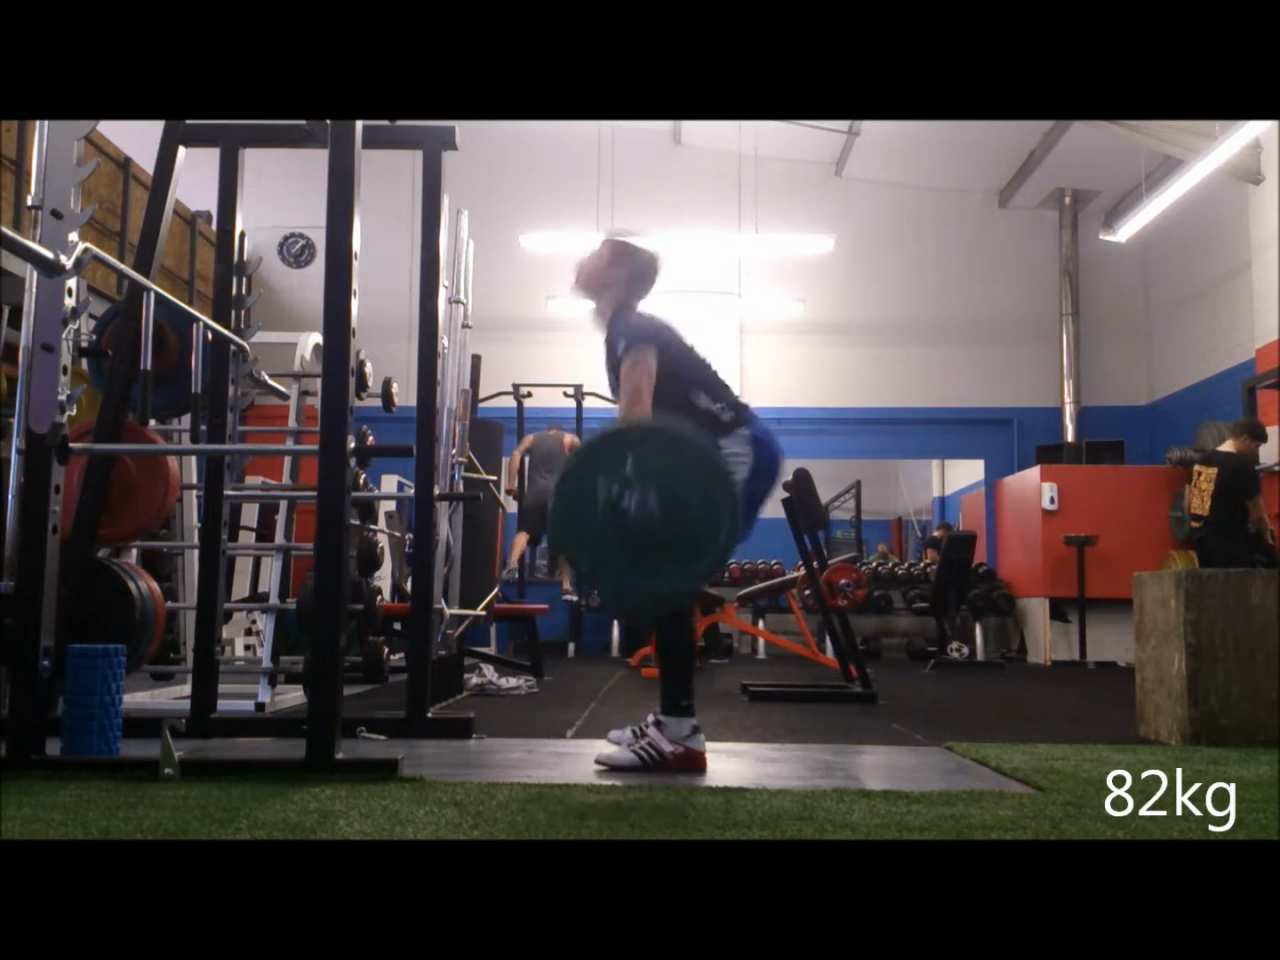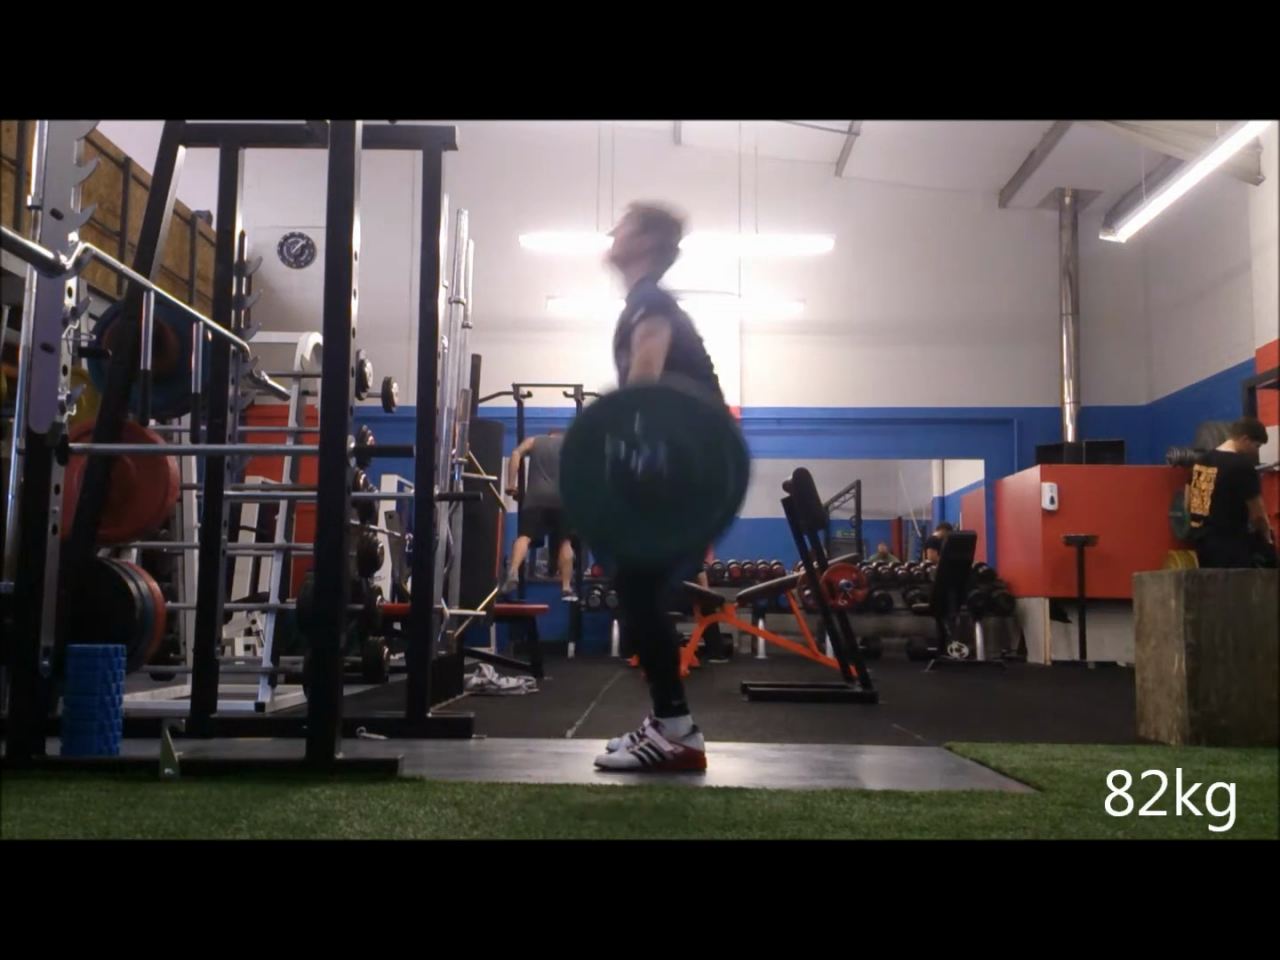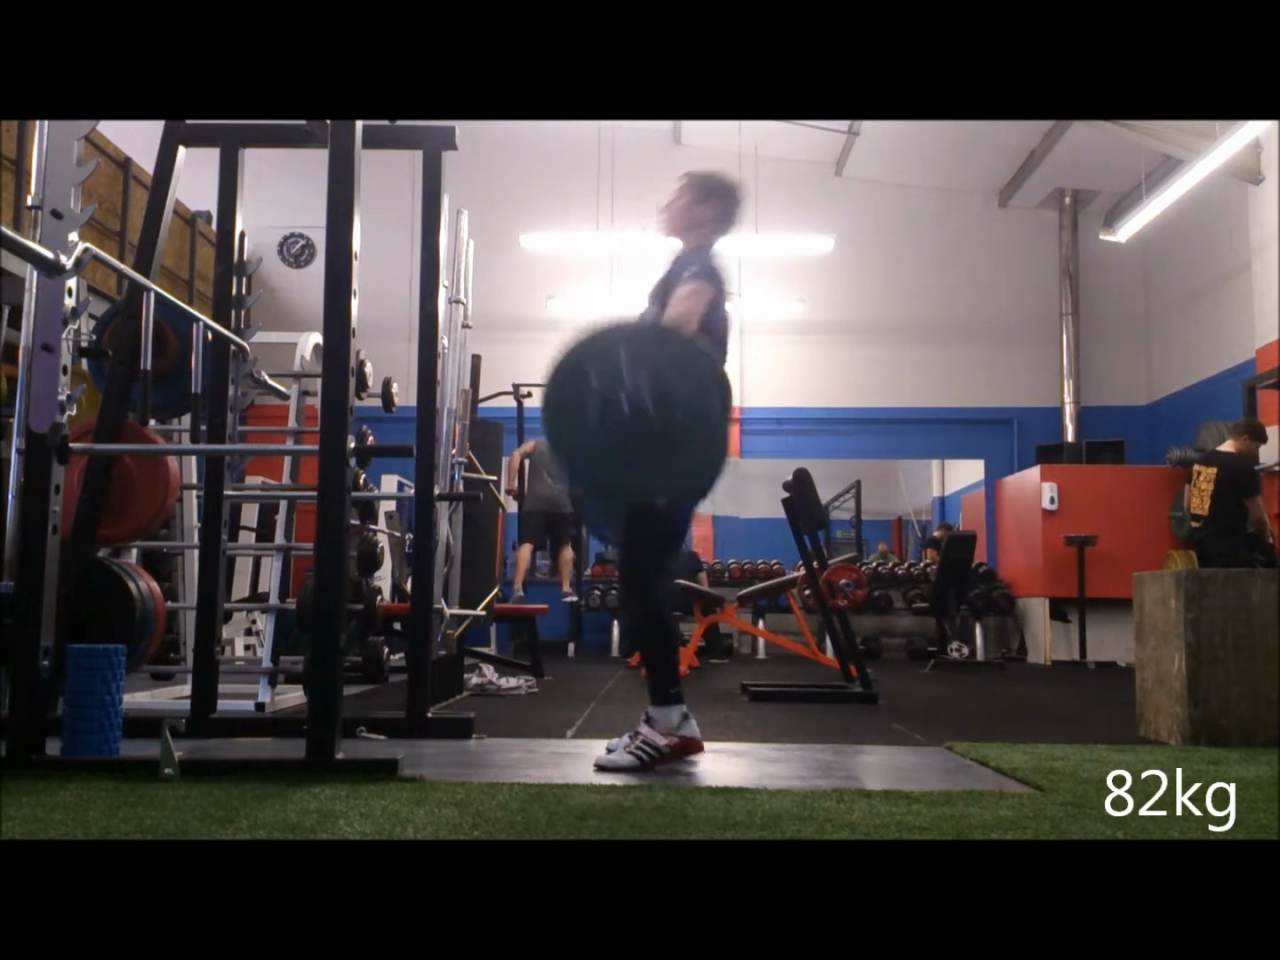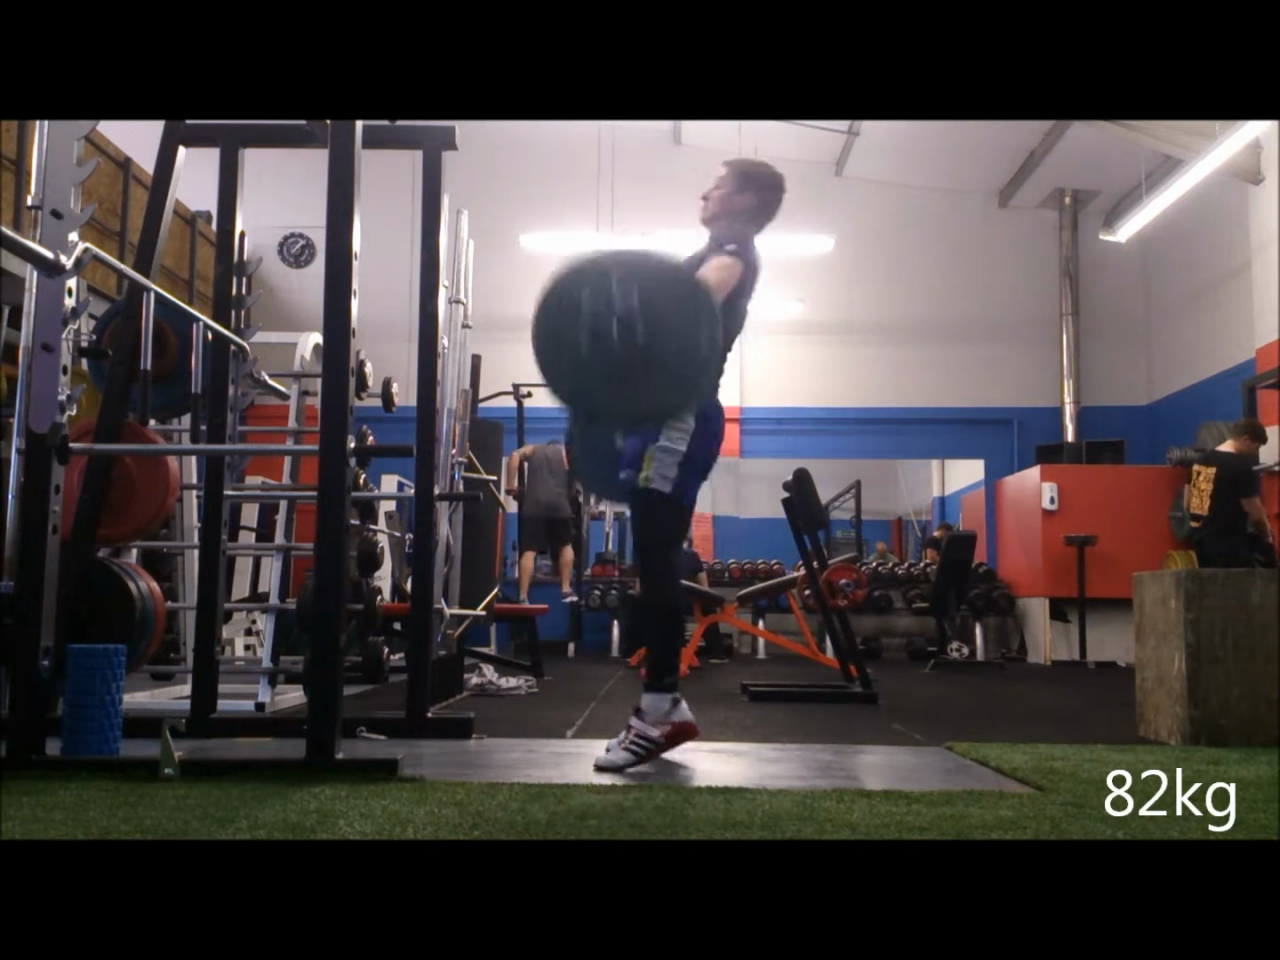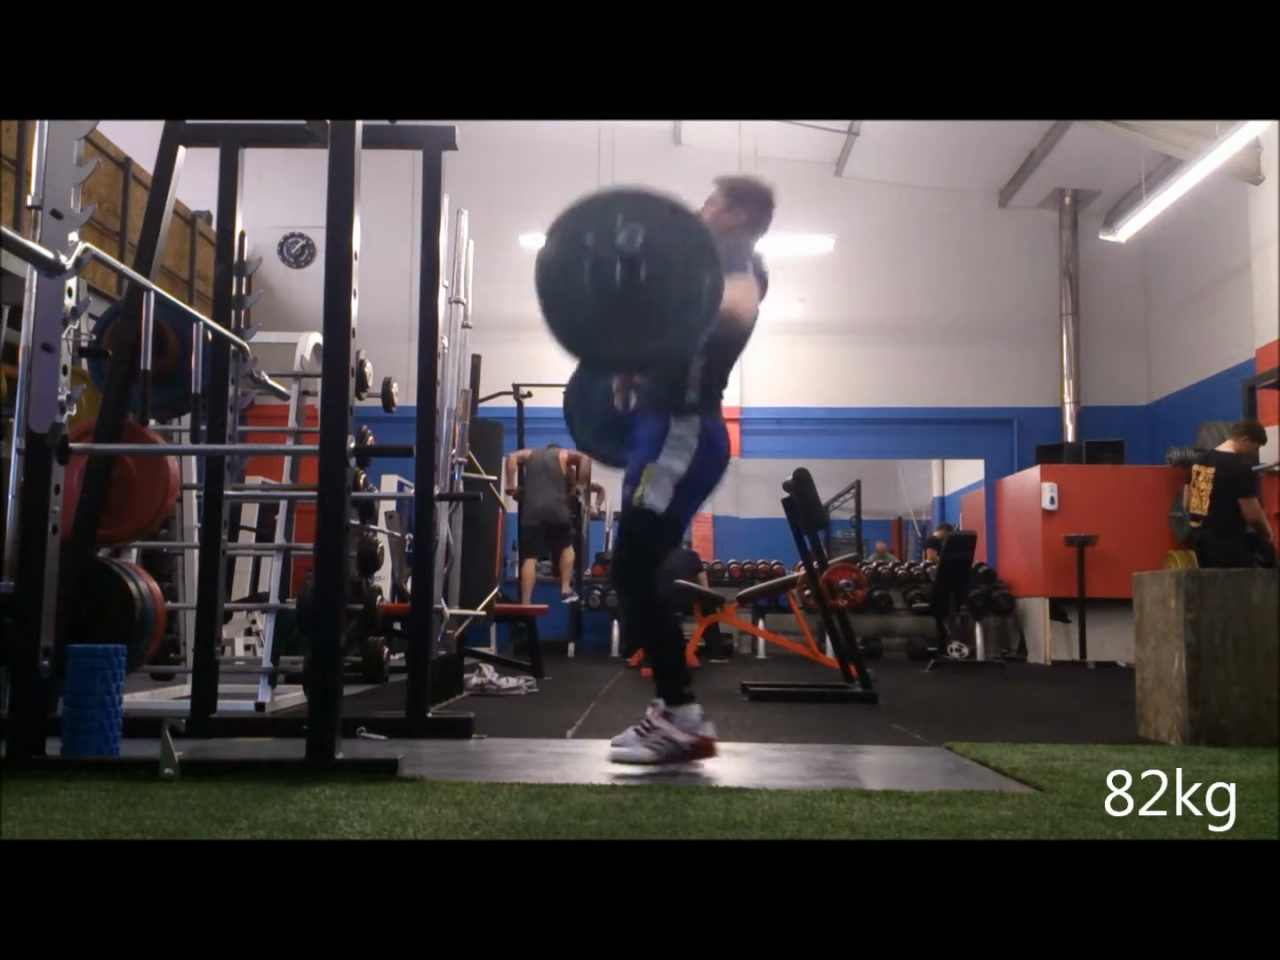
dt=0.1s
person 1, frame 1
left shoulder: (632, 332)
right shoulder: (630, 330)
left elbow: (636, 421)
right elbow: (640, 418)
left hip: (735, 452)
right hip: (729, 454)
left ankle: (678, 735)
right ankle: (671, 722)
person 1, frame 2
left shoulder: (649, 301)
right shoulder: (648, 303)
left elbow: (644, 384)
right elbow: (643, 388)
left knee: (639, 583)
right knee: (642, 583)
left ankle: (675, 736)
right ankle: (669, 723)
person 1, frame 3
left shoulder: (698, 268)
right shoulder: (691, 268)
left elbow: (676, 331)
left knee: (640, 579)
right knee: (643, 579)
left ankle: (671, 726)
right ankle: (663, 718)
person 1, frame 4
left shoulder: (732, 250)
right shoulder: (721, 254)
left elbow: (706, 291)
left hip: (679, 417)
right hip: (666, 414)
left knee: (654, 563)
right knee: (654, 565)
left ankle: (661, 712)
right ankle: (663, 707)
person 1, frame 5
left shoulder: (740, 266)
right shoulder: (718, 268)
left elbow: (736, 313)
right wrist: (635, 381)
left hip: (684, 434)
right hip: (665, 431)
left knee: (634, 571)
right knee: (637, 568)
left ankle: (686, 723)
right ankle: (671, 711)
